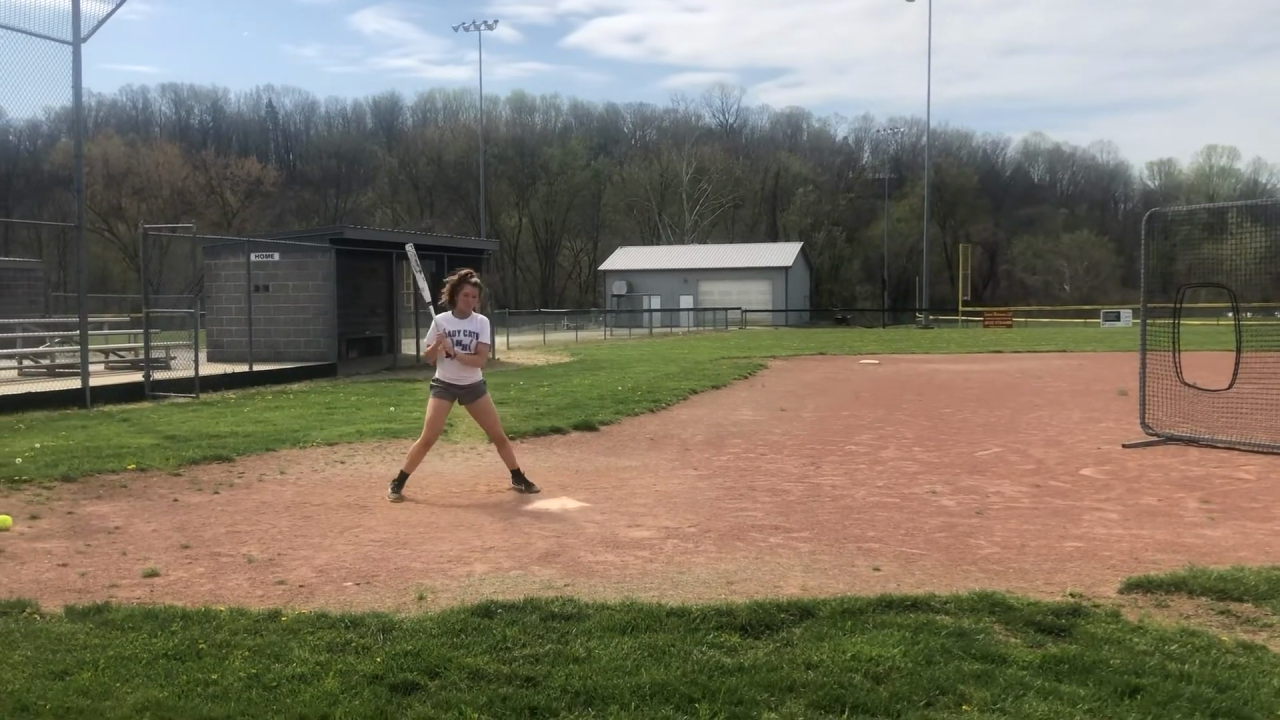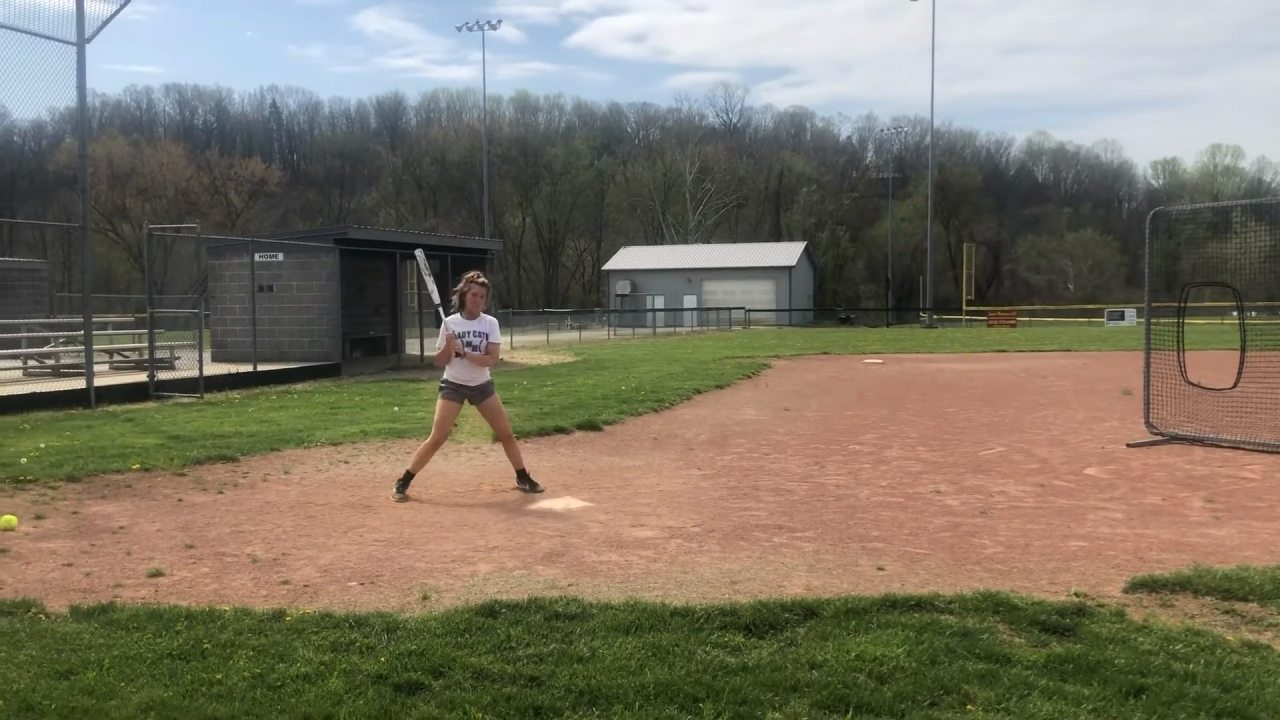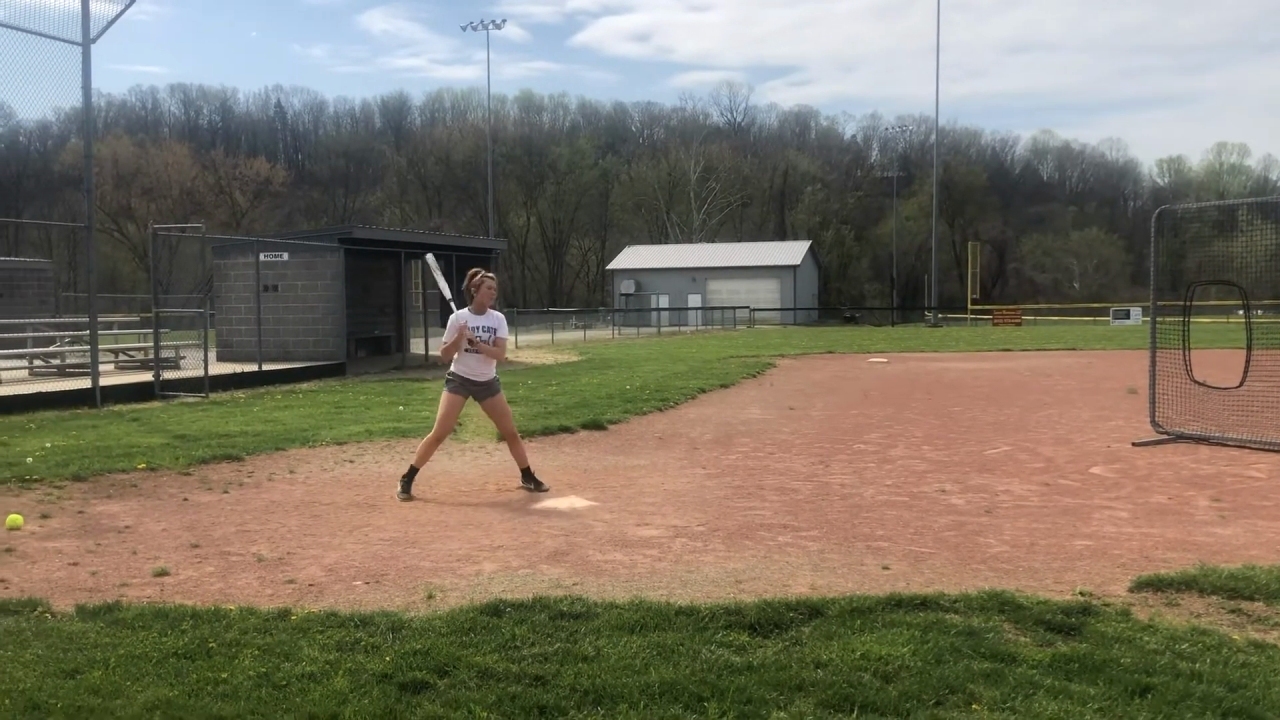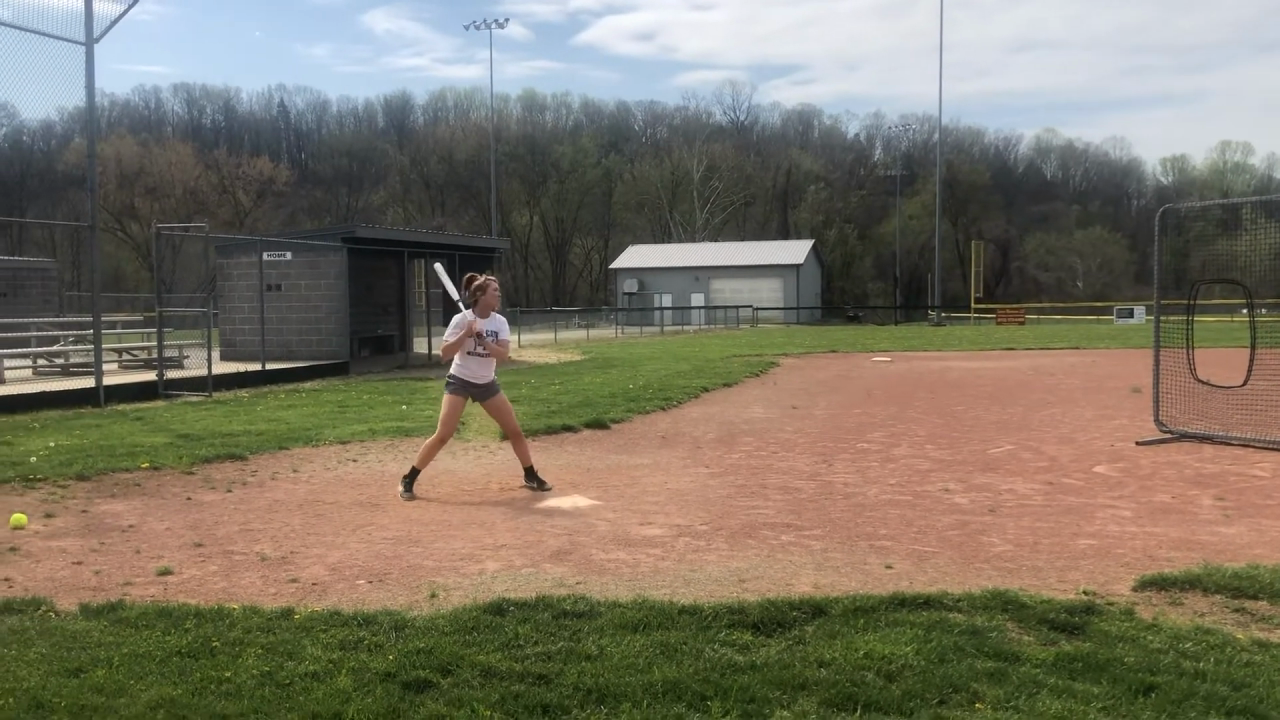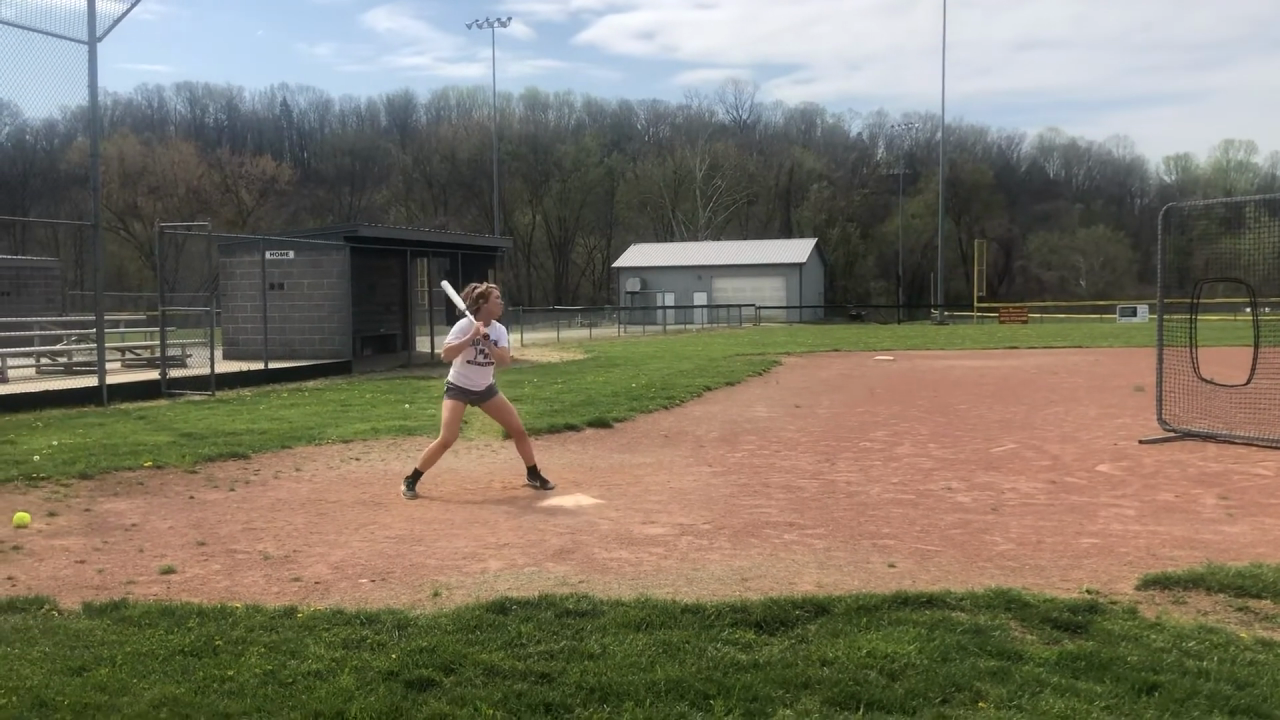
dt=0.1s
person 1, frame 1
left shoulder: (482, 322)
right shoulder: (441, 321)
left elbow: (481, 360)
right elbow: (428, 357)
left wrist: (454, 353)
right wrist: (437, 347)
left hip: (474, 385)
right hip: (444, 385)
left knee: (499, 436)
right knee: (428, 438)
left ankle: (518, 478)
right ankle: (398, 482)
person 1, frame 2
left shoulder: (491, 323)
right shoulder: (451, 322)
left elbow: (492, 359)
right elbow: (440, 361)
left wrist: (464, 353)
right wrist: (448, 348)
left hip: (482, 386)
right hip: (453, 386)
left knee: (507, 434)
right knee: (437, 439)
left ankle: (523, 478)
right ankle: (403, 482)
person 1, frame 3
left shoulder: (498, 319)
right shoulder: (459, 317)
left elbow: (501, 354)
right elbow: (445, 355)
left wrist: (476, 342)
right wrist: (458, 337)
left hip: (488, 382)
right hip: (459, 380)
left knee: (511, 432)
right knee: (439, 434)
left ankle: (528, 477)
right ankle: (406, 480)
person 1, frame 4
left shoulder: (500, 322)
right shoulder: (461, 319)
left elbow: (504, 354)
right elbow: (445, 354)
left wrist: (483, 340)
right wrist: (465, 334)
left hip: (487, 384)
right hip: (459, 382)
left knee: (515, 430)
right knee: (443, 435)
left ankle: (531, 476)
right ankle: (408, 480)
person 1, frame 5
left shoulder: (500, 330)
right shoulder: (464, 325)
left elbow: (505, 360)
right elbow: (445, 355)
left wrist: (488, 343)
right wrist: (472, 336)
left hip: (486, 388)
right hip: (458, 388)
left knee: (519, 429)
right knee: (446, 439)
left ankle: (533, 475)
right ankle: (411, 480)
